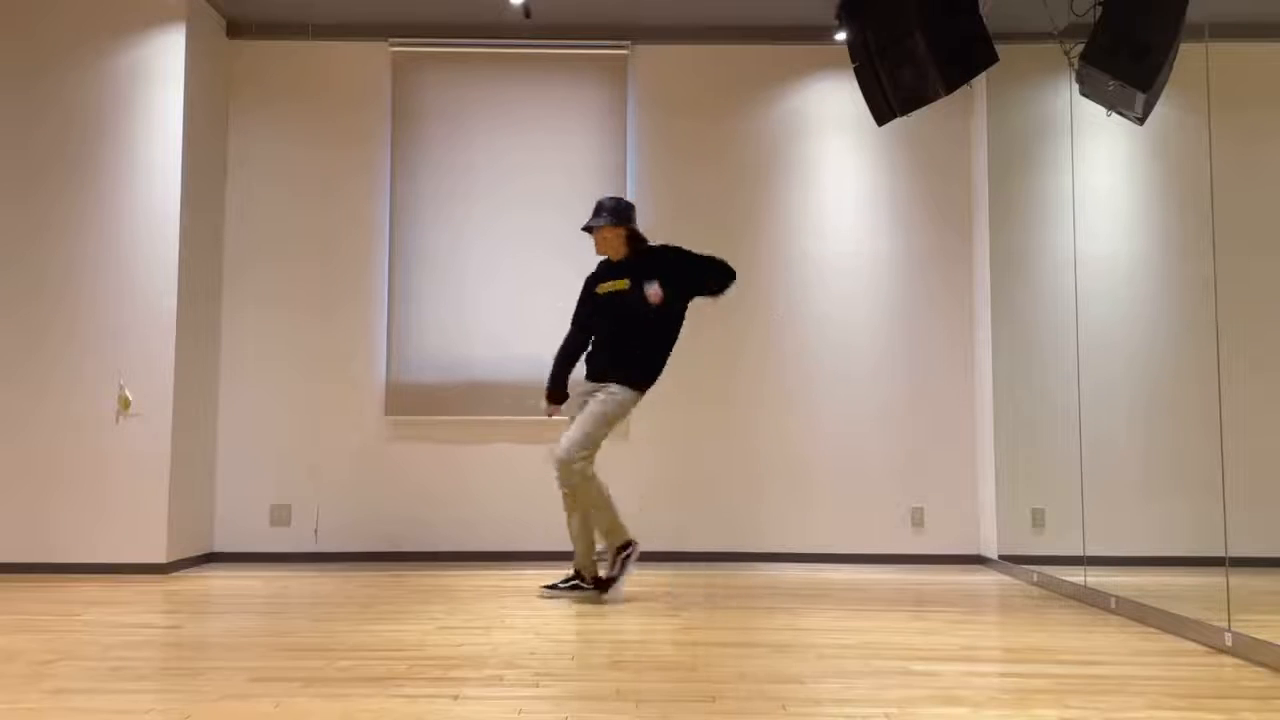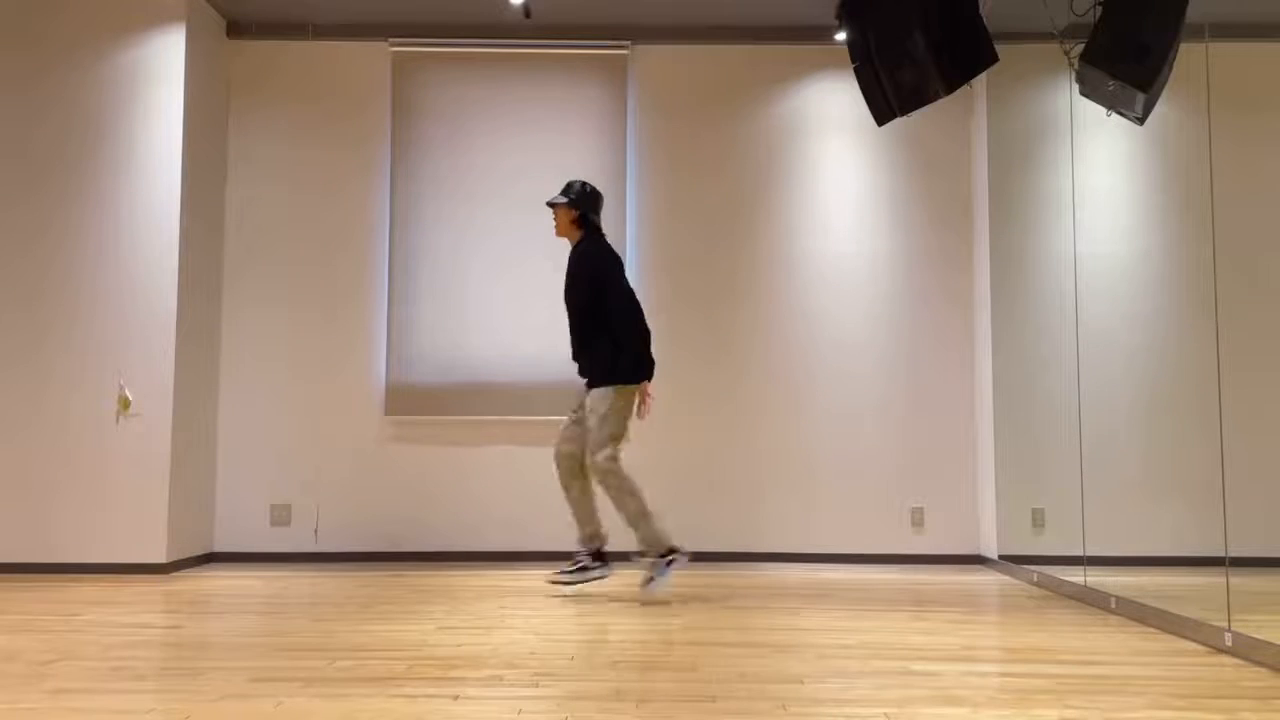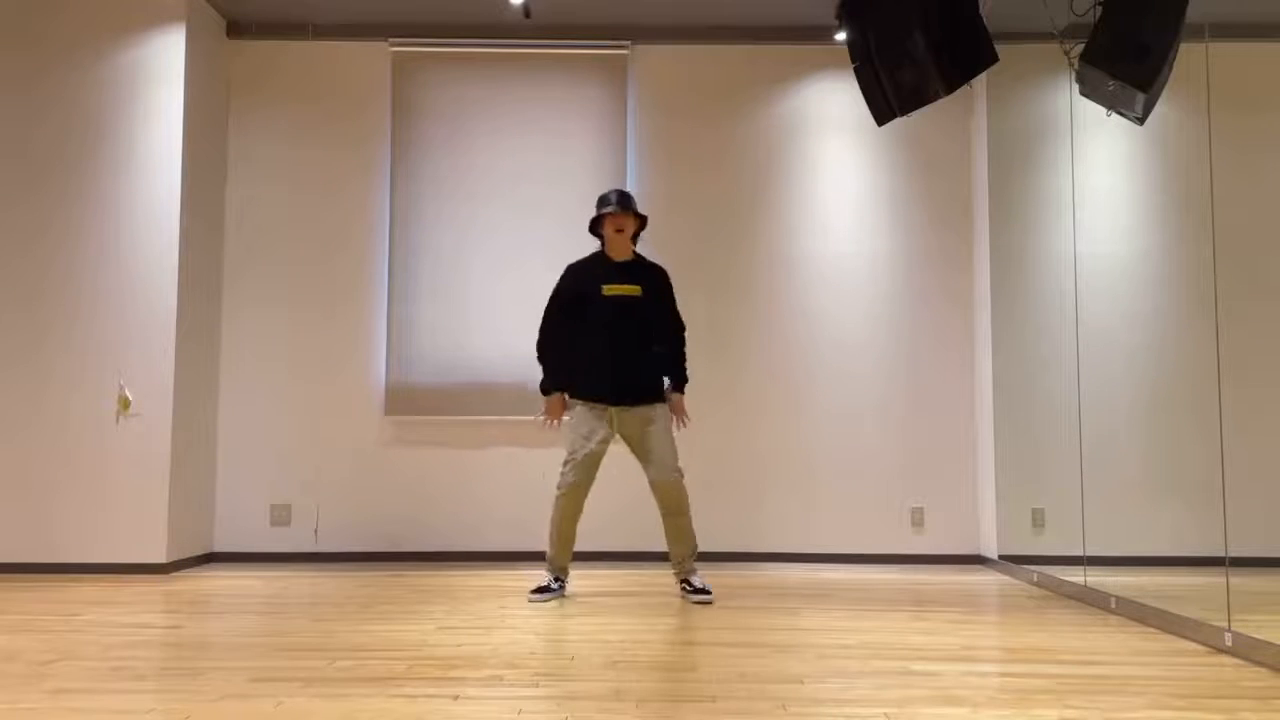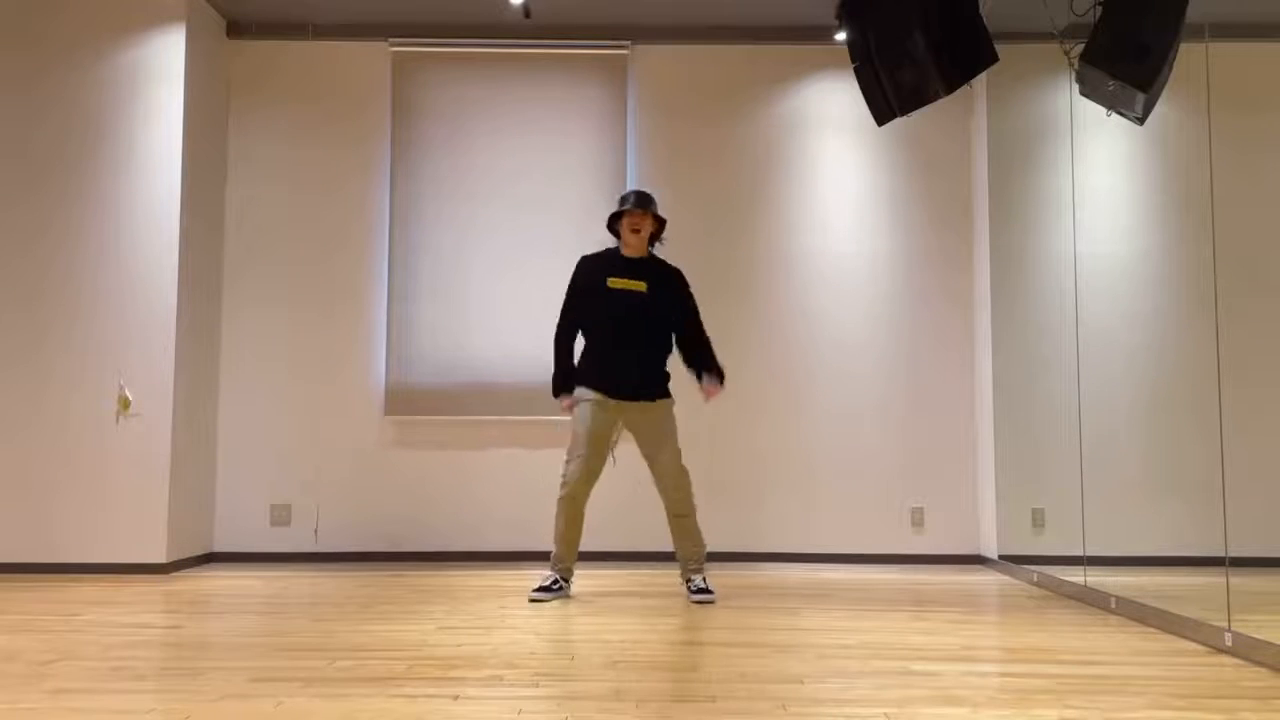
dt=0.5s
person 1, frame 1
left shoulder: (658, 262)
right shoulder: (597, 280)
left elbow: (720, 275)
right elbow: (576, 339)
left wrist: (671, 289)
right wrist: (554, 391)
left hip: (625, 383)
right hip: (597, 384)
left knee: (569, 455)
right knee: (576, 466)
left ankle: (620, 544)
right ankle: (585, 572)
person 1, frame 2
left shoulder: (591, 254)
right shoulder: (589, 253)
left elbow: (625, 312)
right elbow: (625, 313)
left wrist: (638, 372)
right wrist: (640, 370)
left hip: (614, 376)
right hip: (604, 376)
left knee: (602, 461)
right knee: (567, 453)
left ankle: (661, 551)
right ankle: (591, 551)
person 1, frame 3
left shoulder: (654, 275)
right shoulder: (579, 274)
left elbow: (672, 333)
right elbow: (552, 330)
left wrist: (676, 389)
right wrist: (552, 389)
left hip: (645, 400)
right hip: (589, 400)
left knee: (669, 482)
right knee: (572, 485)
left ankle: (686, 571)
right ankle: (556, 574)
person 1, frame 4
left shoulder: (668, 278)
right shoulder: (591, 267)
left elbow: (690, 335)
right elbow: (568, 325)
left wrist: (710, 372)
right wrist: (564, 384)
left hip: (651, 397)
right hip: (597, 392)
left knee: (674, 484)
right knee: (574, 483)
left ankle: (694, 573)
right ankle: (561, 573)
